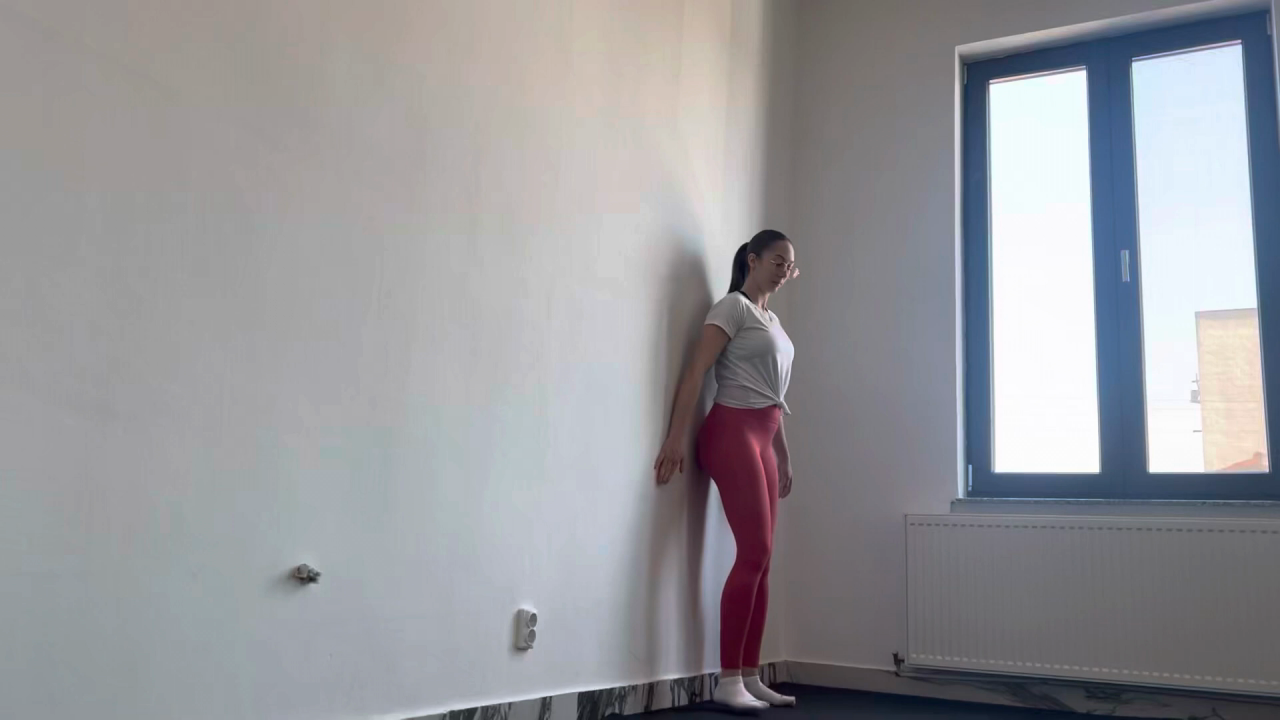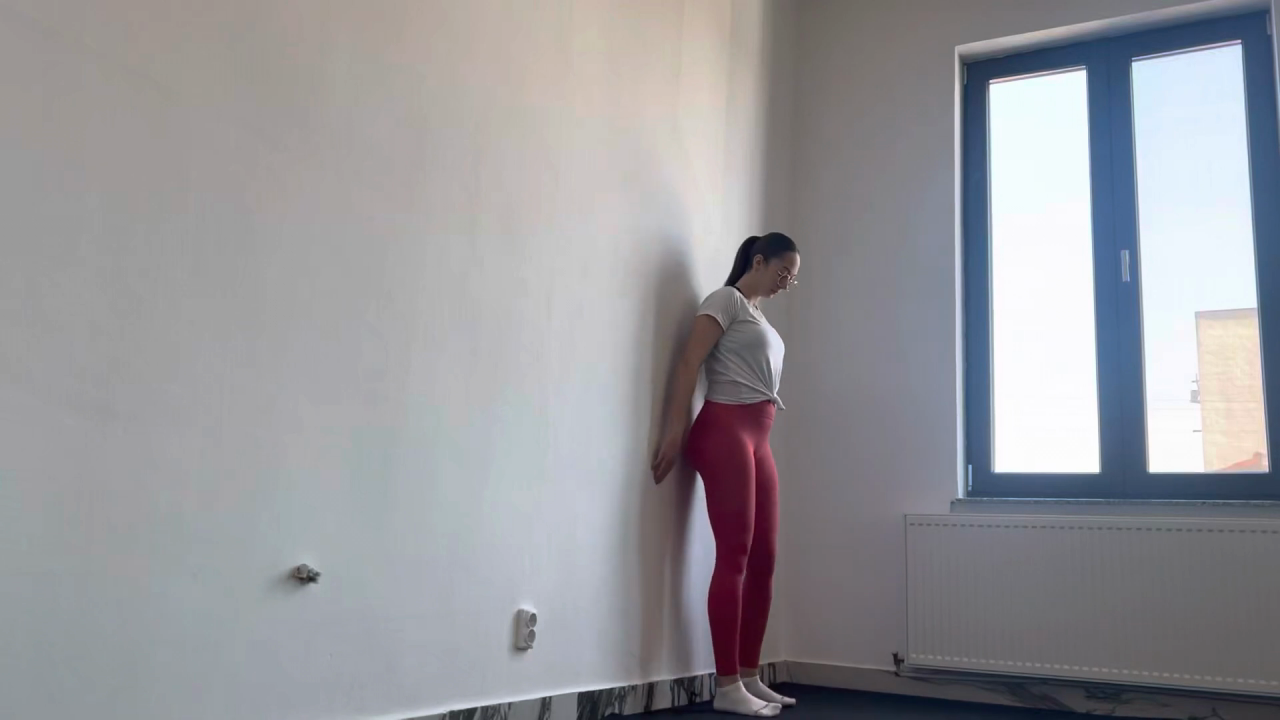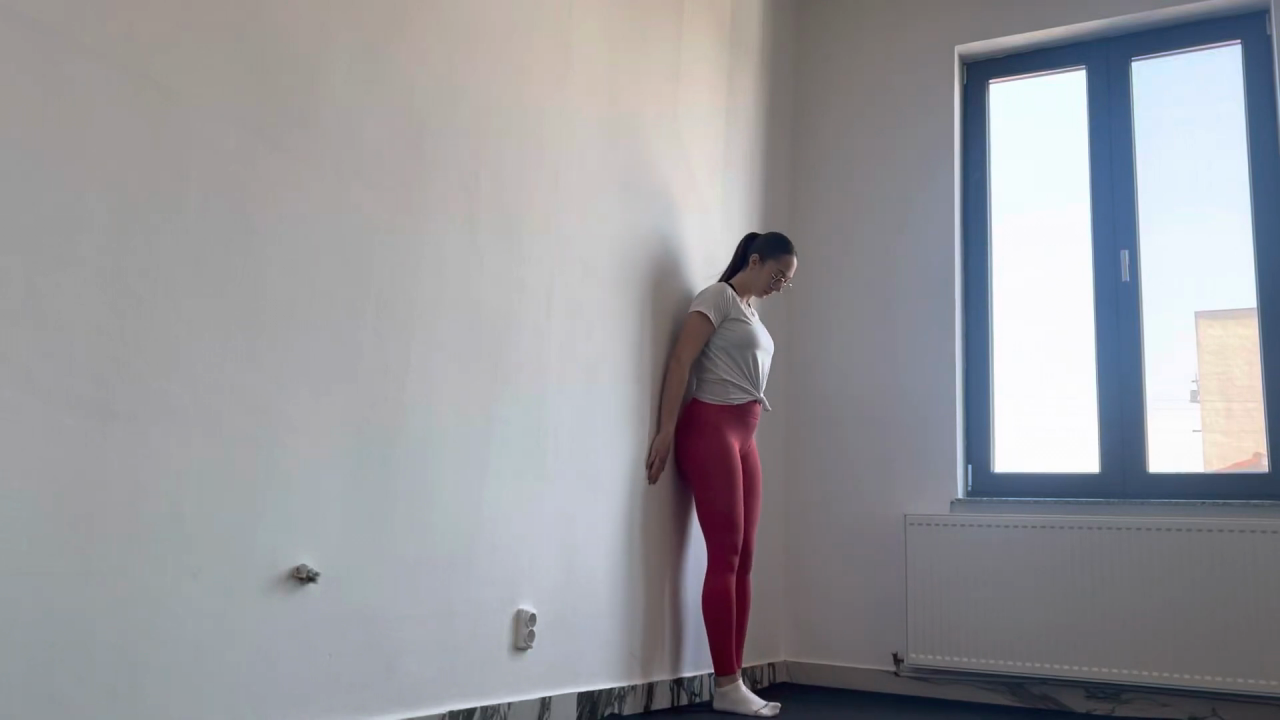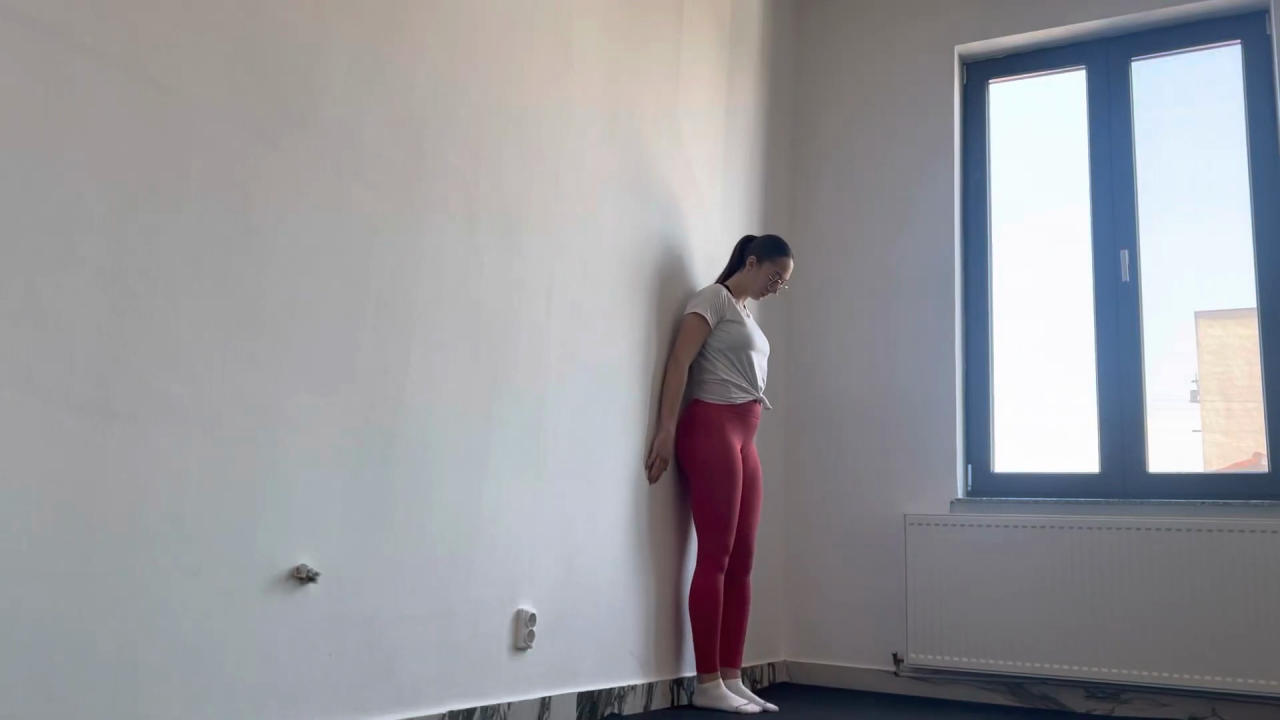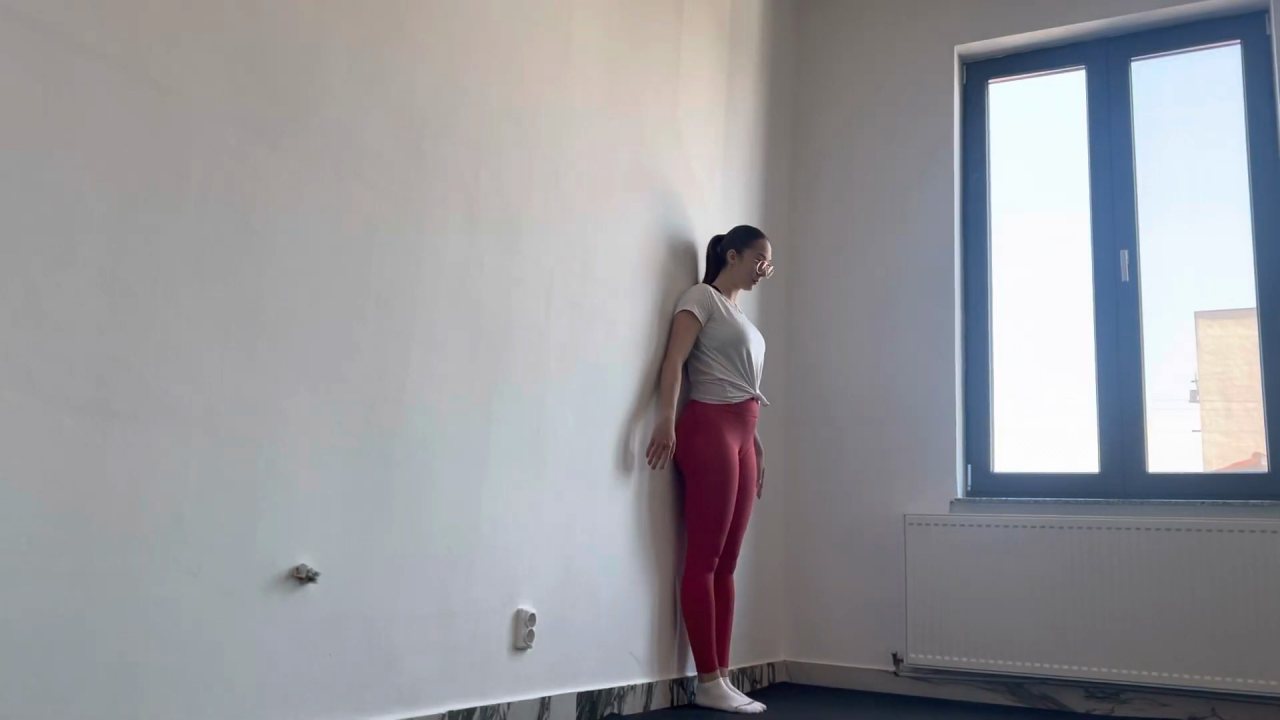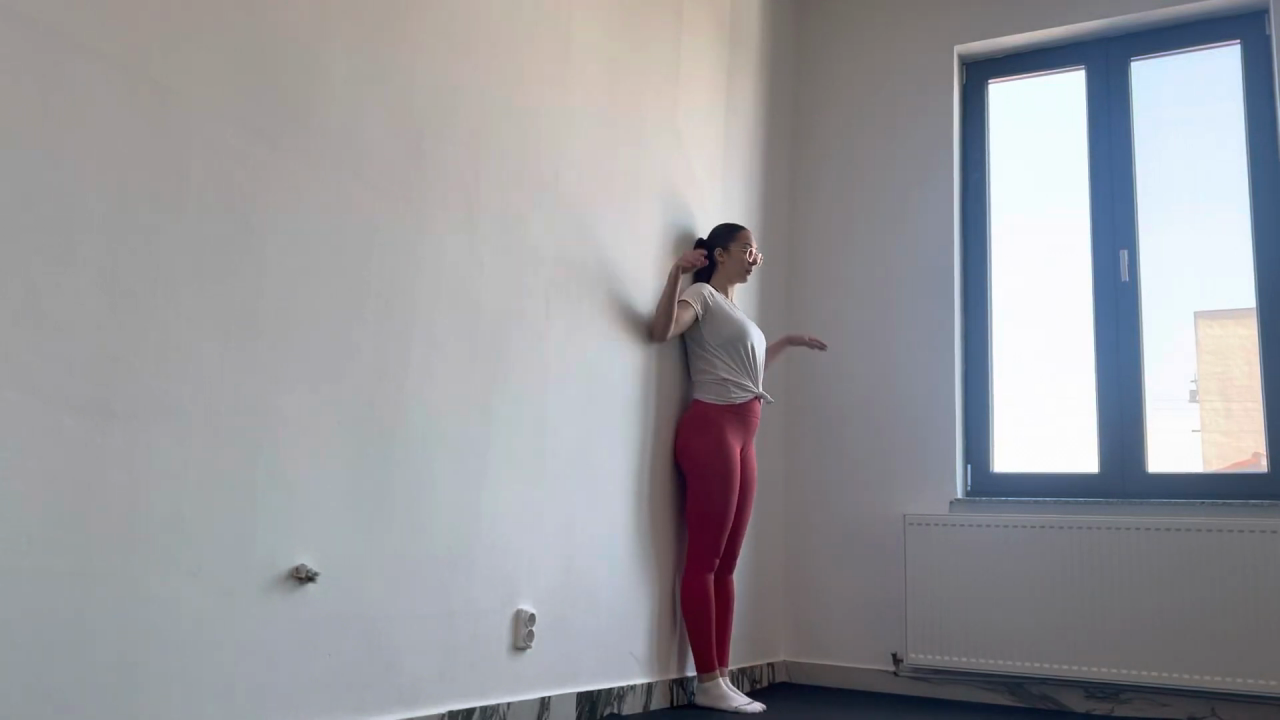
dt=0.5s
person 1, frame 1
left shoulder: (772, 318)
right shoulder: (732, 307)
right elbow: (696, 371)
left wrist: (784, 456)
right wrist: (676, 437)
left hip: (761, 437)
right hip: (732, 432)
left knee: (761, 559)
right knee: (754, 552)
left ankle: (749, 677)
right ankle: (728, 680)
person 1, frame 2
left shoulder: (758, 314)
right shoulder: (726, 300)
right elbow: (689, 364)
left wrist: (755, 442)
right wrist: (673, 433)
left hip: (756, 437)
right hip: (724, 430)
left knee: (763, 559)
right knee: (733, 556)
left ankle: (749, 677)
person 1, frame 3
left shoulder: (751, 311)
right shoulder: (717, 297)
right elbow: (680, 361)
right wrist: (665, 430)
left hip: (743, 435)
right hip: (710, 427)
left knee: (743, 559)
right knee: (724, 555)
left ankle: (735, 680)
person 1, frame 4
left shoulder: (746, 312)
right shoulder: (713, 298)
right elbow: (680, 362)
left wrist: (741, 440)
right wrist: (666, 431)
left hip: (743, 435)
right hip: (712, 428)
left knee: (742, 559)
right knee: (715, 556)
left ankle: (731, 679)
right ankle: (708, 683)
person 1, frame 5
left shoulder: (737, 311)
right shoulder: (702, 297)
right elbow: (674, 360)
left wrist: (755, 445)
right wrist: (666, 420)
left hip: (741, 434)
right hip: (709, 428)
left knee: (726, 561)
right knee: (703, 558)
left ankle: (722, 678)
right ankle: (708, 681)
person 1, frame 6
left shoulder: (731, 308)
right shoulder: (701, 295)
right elbow: (661, 330)
left wrist: (786, 342)
right wrist: (676, 274)
left hip: (741, 435)
right hip: (711, 428)
left knee: (726, 562)
right knee: (704, 559)
left ankle: (721, 677)
right ankle: (708, 681)
